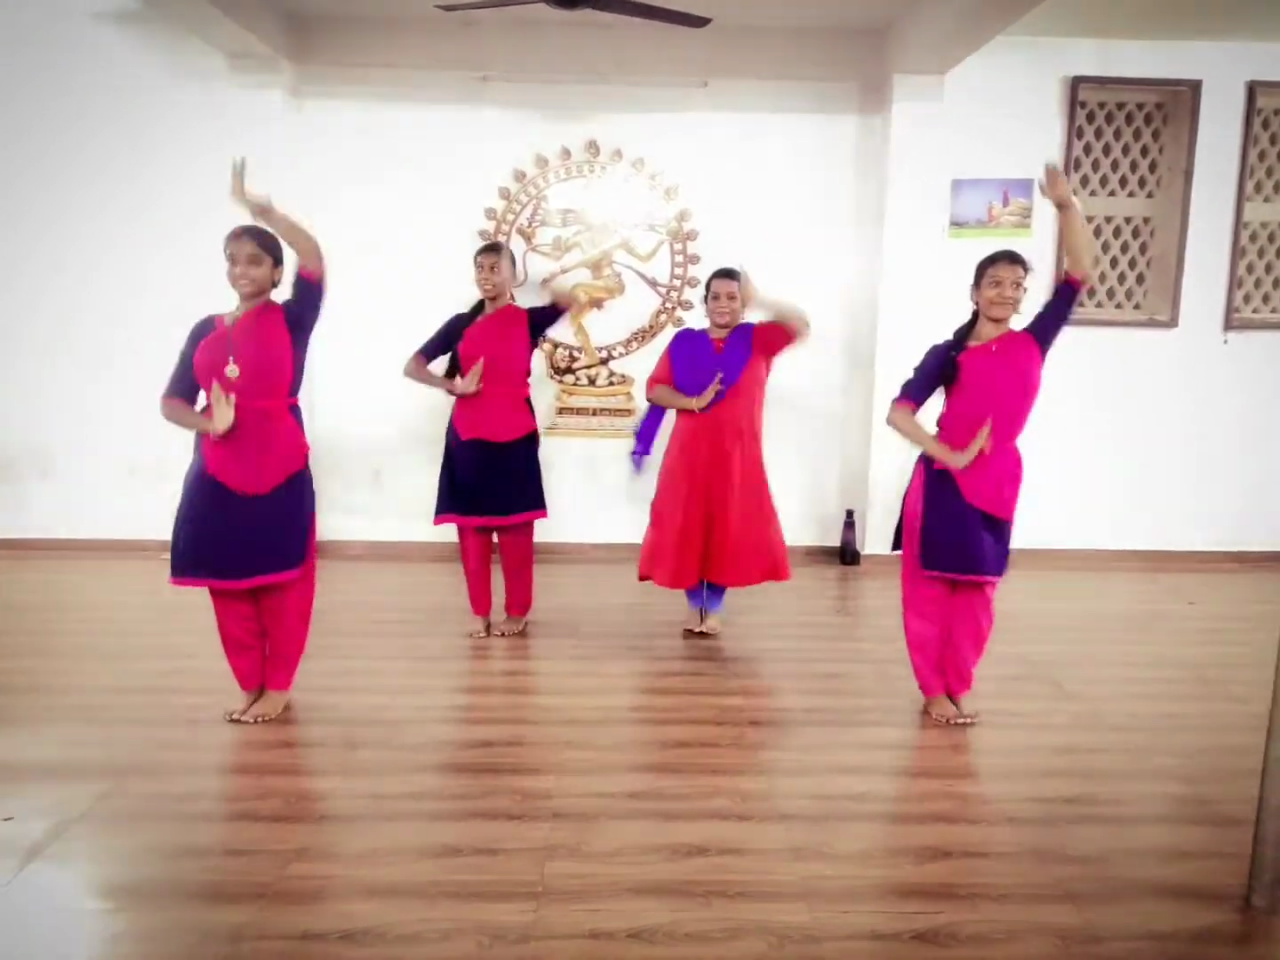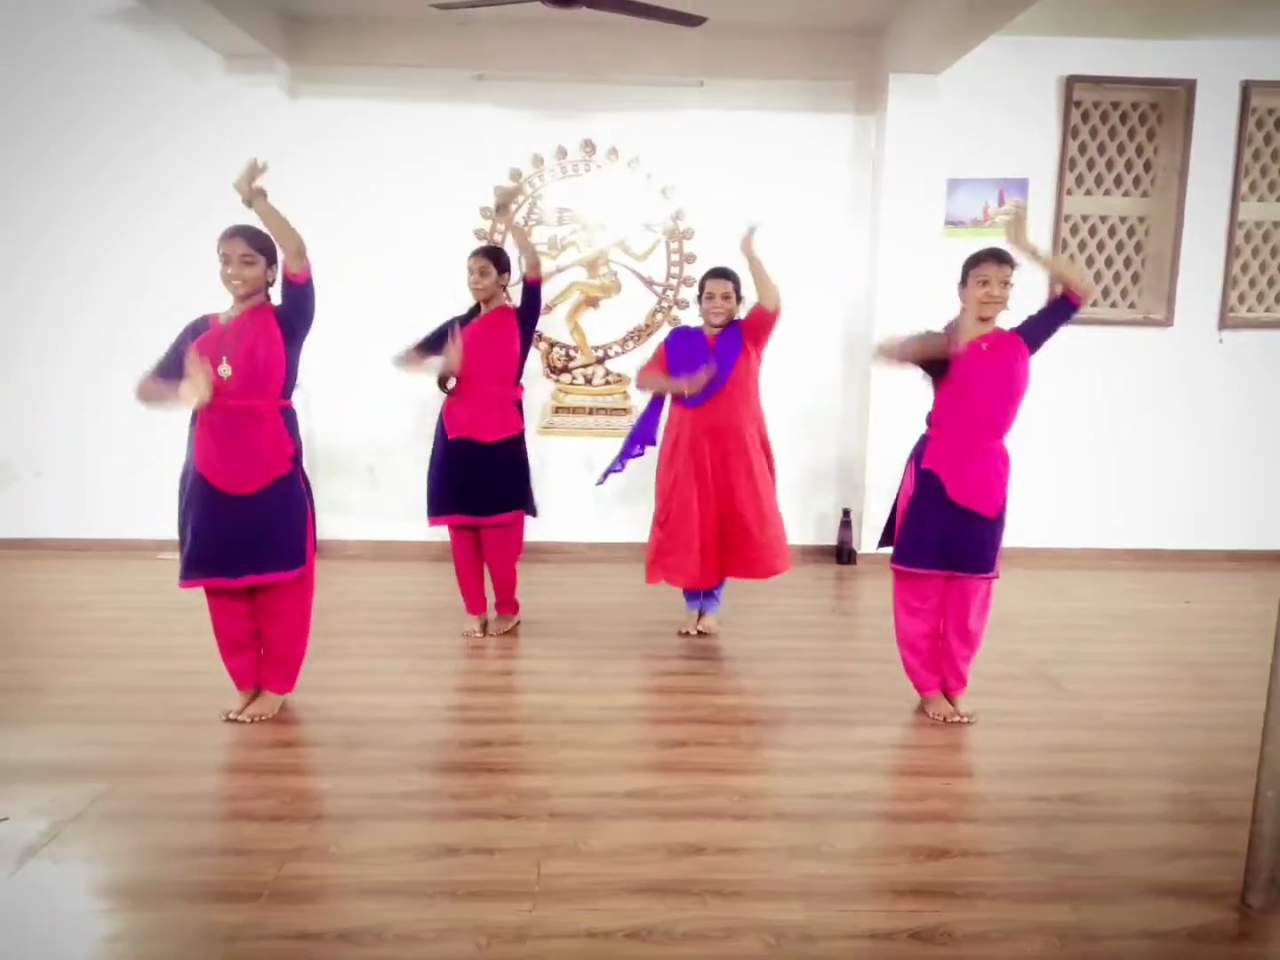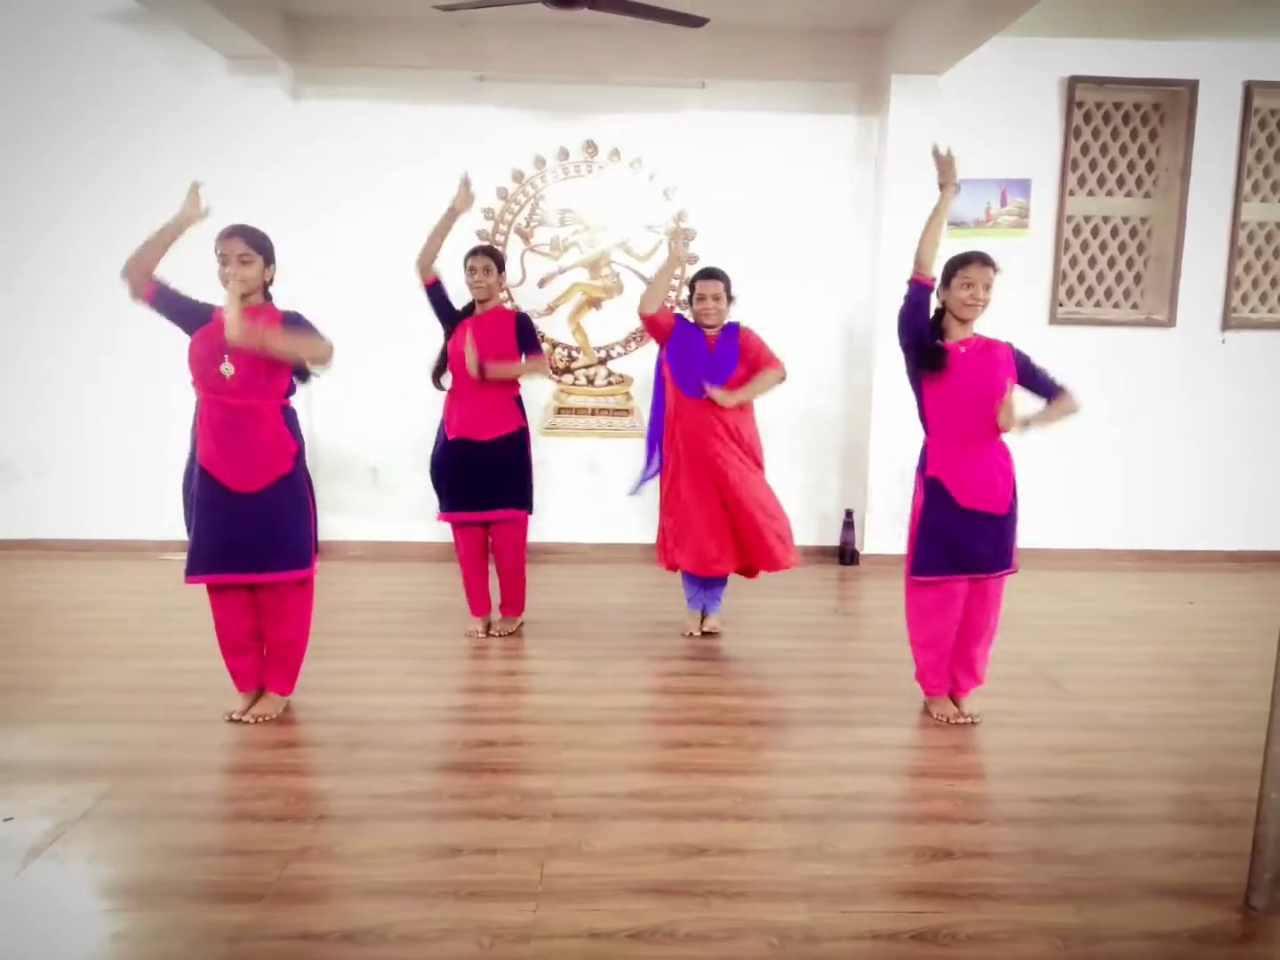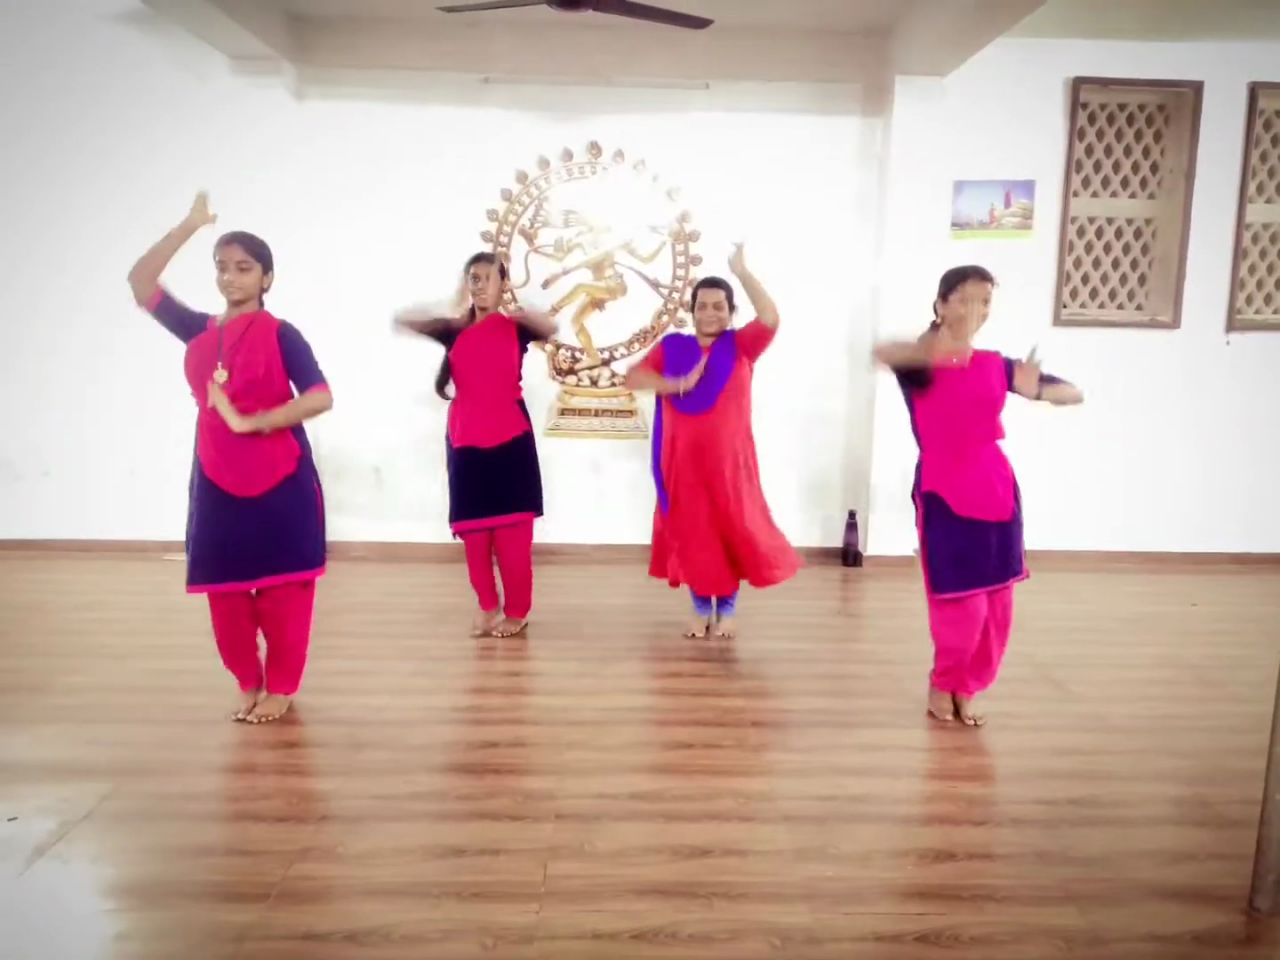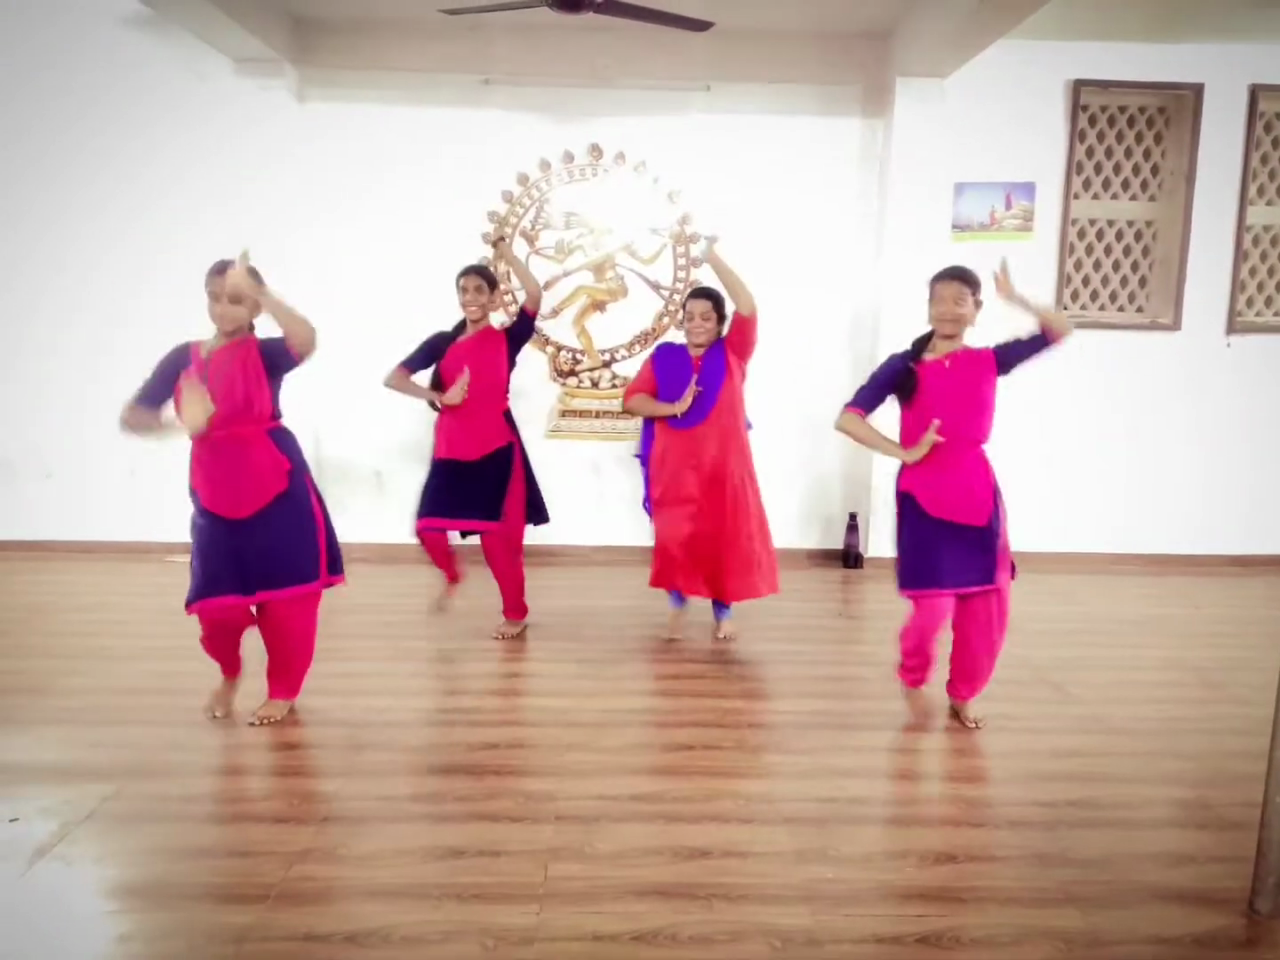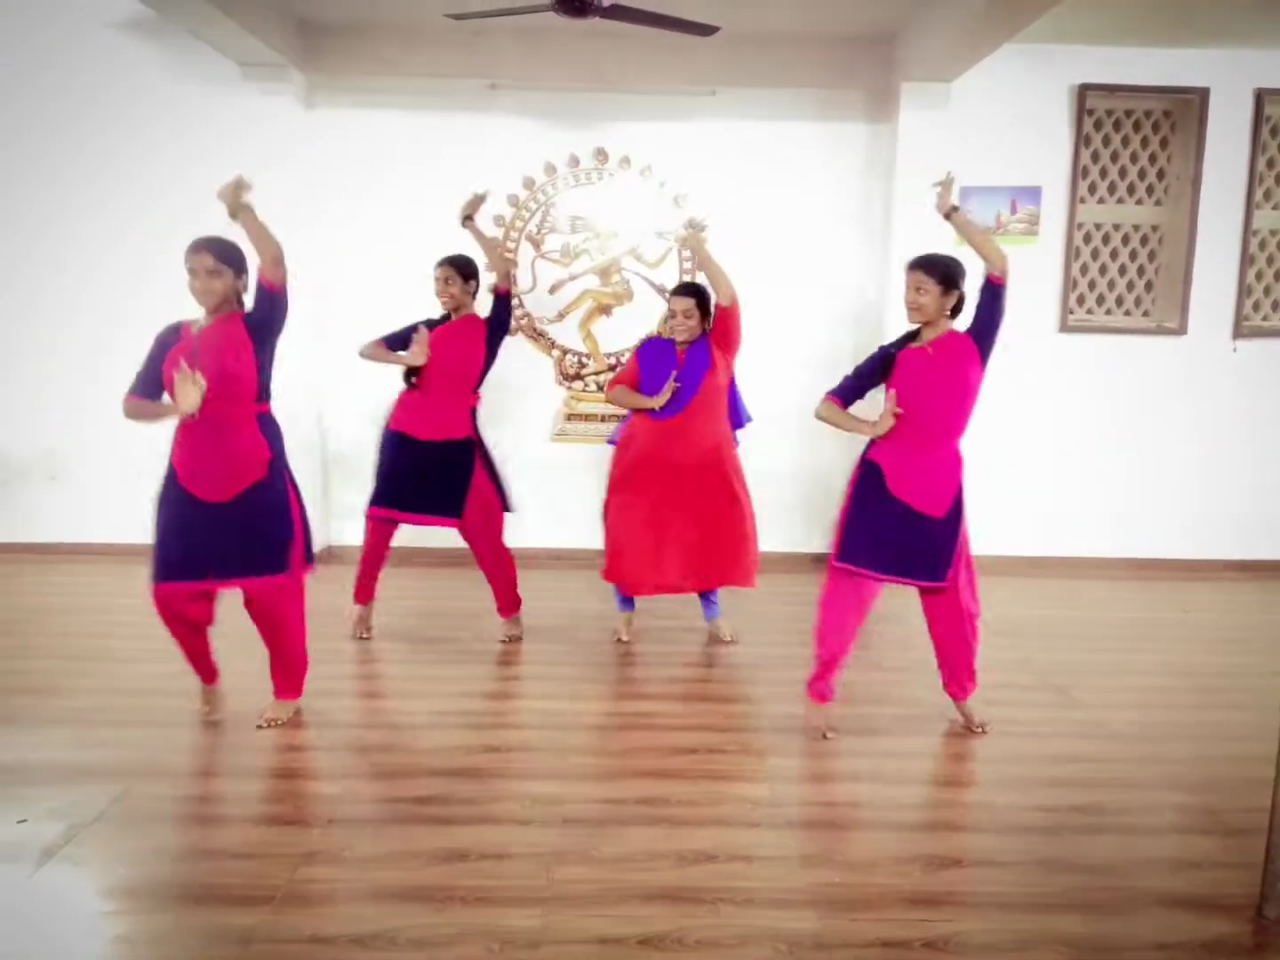
dt=0.2s
person 1, frame 1
left shoulder: (292, 321)
right shoulder: (206, 334)
left elbow: (312, 257)
right elbow: (170, 402)
left wrist: (257, 206)
right wrist: (206, 424)
left hip: (279, 470)
right hip: (218, 477)
left knee: (283, 578)
right knee: (228, 580)
left ankle: (278, 686)
right ankle: (250, 685)
person 1, frame 2
left shoulder: (286, 321)
right shoulder: (199, 331)
left elbow: (298, 256)
right elbow: (149, 387)
left wrist: (255, 200)
right wrist: (183, 392)
left hip: (273, 471)
right hip: (211, 474)
left knee: (278, 582)
right knee: (224, 583)
left ankle: (276, 687)
right ankle: (247, 684)
person 1, frame 3
left shoulder: (284, 324)
right shoulder: (199, 321)
left elbow: (321, 355)
right elbow: (134, 274)
left wrist: (252, 335)
right wrist: (184, 220)
left hip: (274, 468)
right hip: (213, 469)
left knee: (281, 580)
right knee: (227, 581)
left ankle: (278, 688)
right ankle: (248, 686)
person 1, frame 4
left shoulder: (282, 334)
right shoulder: (197, 329)
left elbow: (320, 398)
right elbow: (140, 282)
left wrist: (249, 421)
right wrist: (191, 226)
left hip: (280, 475)
right hip: (217, 476)
left knee: (281, 584)
right knee: (226, 587)
left ankle: (280, 687)
right ankle: (248, 682)
person 1, frame 5
left shoulder: (266, 355)
right shoulder: (182, 358)
left elbow: (306, 339)
right elbow: (132, 415)
left wrist: (256, 289)
right wrist: (178, 424)
left hip: (277, 493)
right hip: (215, 499)
left knee: (287, 600)
right knee: (216, 608)
left ankle: (283, 691)
right ankle: (228, 674)
person 1, frame 6
left shoulder: (257, 328)
right shoulder: (171, 339)
left elbow: (276, 264)
right elbow: (133, 403)
left wrist: (241, 209)
right wrist: (173, 409)
left hip: (255, 477)
right hip: (189, 483)
left knee: (272, 589)
right knee: (175, 594)
left ankle: (288, 692)
right ankle: (207, 678)
person 2, frame 1
left shoulder: (1034, 343)
right shoulder: (947, 355)
left elbow: (1078, 274)
right elbow: (899, 412)
left wrist: (1064, 204)
right wrist: (950, 458)
left hip: (998, 476)
right hip: (943, 479)
left knee: (977, 589)
right knee: (930, 590)
left ankle: (959, 687)
right ankle: (934, 691)
person 2, frame 2
left shoulder: (1020, 342)
right shoulder: (942, 347)
left elbow: (1080, 291)
right elbow: (888, 350)
left wrist: (1028, 249)
right wrist: (944, 343)
left hip: (987, 477)
right hip: (935, 472)
left knee: (970, 592)
right knee: (922, 589)
left ankle: (954, 687)
right ankle: (929, 689)
person 2, frame 3
left shoulder: (1005, 355)
right shoulder: (922, 346)
left elbow: (1066, 400)
right elbow: (921, 267)
left wrist: (1023, 422)
right wrist: (946, 196)
left hip: (995, 483)
right hip: (942, 481)
left knee: (983, 592)
right knee: (941, 590)
left ankle: (963, 686)
right ankle: (936, 689)
person 2, frame 4
left shoulder: (997, 366)
right shoulder: (919, 365)
left elbow: (1073, 393)
right elbow: (884, 352)
left wrist: (1036, 388)
right wrist: (937, 350)
left hip: (996, 492)
right hip: (941, 493)
left knee: (995, 605)
right knee: (962, 607)
left ankle: (967, 689)
right ankle: (941, 686)
person 2, frame 5
left shoulder: (990, 361)
right shoulder: (903, 366)
left elbow: (1060, 330)
right elbow: (848, 419)
left wrist: (1013, 297)
right wrist: (903, 452)
left hip: (977, 492)
right hip: (921, 495)
left knee: (987, 607)
right knee: (932, 607)
left ankle: (963, 694)
right ankle: (912, 678)
person 2, frame 6
left shoulder: (974, 344)
right shoulder: (892, 355)
left elbow: (999, 267)
right elbow: (827, 406)
left wrist: (951, 214)
right wrist: (869, 427)
left hip: (941, 480)
right hip: (882, 477)
left knee: (954, 597)
right knee: (848, 588)
left ankle: (962, 695)
right ankle: (819, 693)
person 3, frame 1
left shoulder: (529, 319)
right shoulder: (461, 325)
left elbow: (566, 303)
right elbow: (412, 366)
left wrist: (516, 282)
right wrist: (453, 386)
left hip: (515, 432)
right hip: (469, 433)
left knee: (515, 526)
right knee: (472, 526)
left ankle: (517, 611)
right ankle: (480, 613)
person 3, frame 2
left shoulder: (520, 319)
right shoulder: (456, 326)
left elbow: (534, 267)
right elbow: (405, 358)
left wrist: (506, 216)
right wrist: (441, 363)
left hip: (502, 435)
right hip: (457, 435)
left knee: (500, 527)
right knee: (462, 526)
left ankle: (507, 609)
right ankle: (474, 611)
person 3, frame 3
left shoulder: (517, 322)
right shoulder: (454, 319)
left elbow: (539, 366)
right elbow: (425, 267)
left wrist: (485, 369)
right wrist: (454, 212)
left hip: (504, 433)
right hip: (459, 435)
left knee: (506, 523)
right knee: (466, 523)
left ankle: (512, 610)
right ankle: (479, 612)
person 3, frame 4
left shoulder: (515, 328)
right shoulder: (452, 332)
left elbow: (549, 328)
right elbow: (403, 321)
left wrist: (510, 307)
right wrist: (450, 317)
left hip: (509, 437)
right hip: (465, 439)
left knee: (510, 529)
right knee: (473, 529)
left ankle: (517, 611)
right ankle: (488, 606)
person 3, frame 5
left shoulder: (508, 340)
right shoulder: (441, 343)
left elbow: (535, 297)
right elbow: (393, 378)
left wrist: (503, 250)
right wrist: (438, 396)
left hip: (496, 449)
right hip: (451, 451)
left knee: (501, 536)
right knee: (429, 528)
left ankle: (515, 613)
right ankle: (451, 577)
person 3, frame 6
left shoulder: (489, 330)
right shoulder: (427, 328)
left elbow: (505, 274)
right elbow: (368, 349)
left wrist: (471, 226)
right wrist: (406, 359)
left hip: (456, 439)
right hip: (408, 436)
left knee: (482, 529)
right knee: (380, 520)
left ankle: (510, 611)
right ankle: (363, 604)
person 4, frame 1
left shoulder: (758, 338)
right shoulder: (684, 342)
left elbow: (800, 325)
right elbow: (654, 389)
left wrist: (762, 303)
right wrist: (692, 403)
left hip: (738, 454)
right hip: (690, 453)
left knee: (731, 526)
right knee: (686, 525)
left ankle: (713, 608)
right ankle: (694, 605)
person 4, frame 2
left shoulder: (748, 336)
right shoulder: (679, 339)
left elbow: (772, 305)
right elbow: (646, 378)
left wrist: (750, 255)
right wrist: (682, 384)
left hip: (737, 451)
right hip: (687, 450)
left knee: (729, 526)
right knee: (686, 526)
left ankle: (711, 607)
right ankle: (692, 606)
person 4, frame 3
left shoulder: (742, 339)
right shoulder: (673, 332)
left elbow: (776, 371)
right elbow: (647, 309)
left wrist: (735, 397)
right wrist: (673, 261)
left hip: (733, 450)
right hip: (685, 448)
left knee: (732, 522)
right knee: (691, 525)
left ankle: (713, 606)
right ankle: (694, 608)
person 4, frame 4
left shoulder: (742, 346)
right shoulder: (671, 347)
left elbow: (770, 318)
right elbow: (635, 378)
left wrist: (741, 271)
right wrist: (679, 384)
left hip: (730, 457)
right hip: (684, 459)
left knee: (733, 530)
right knee: (691, 531)
left ankle: (726, 610)
right ankle: (701, 609)
person 4, frame 5
left shoulder: (732, 353)
right shoulder: (663, 357)
left elbow: (748, 308)
right elbow: (632, 399)
left wrist: (715, 261)
right wrist: (673, 407)
left hip: (725, 466)
right hip: (676, 467)
left knee: (727, 537)
right knee: (676, 536)
left ankle: (723, 614)
right ankle: (678, 607)
person 4, frame 6
left shoulder: (719, 348)
right shoulder: (649, 351)
left elbow: (728, 299)
right elbow: (615, 390)
left wrist: (698, 249)
right wrist: (651, 401)
left hip: (705, 459)
right hip: (647, 460)
left knee: (710, 533)
right knee: (629, 531)
left ankle: (714, 615)
right ankle: (625, 612)
